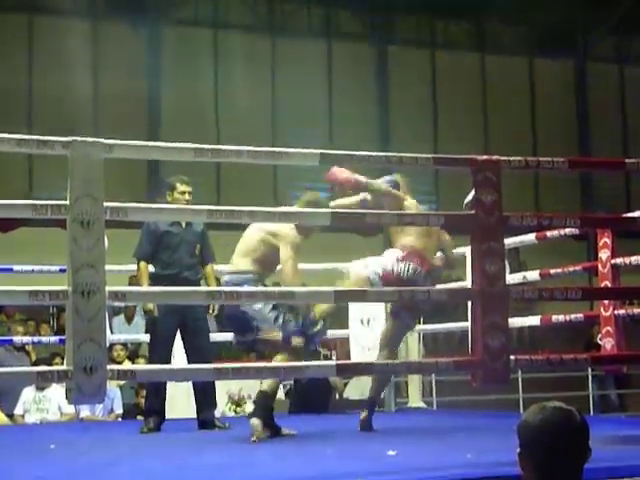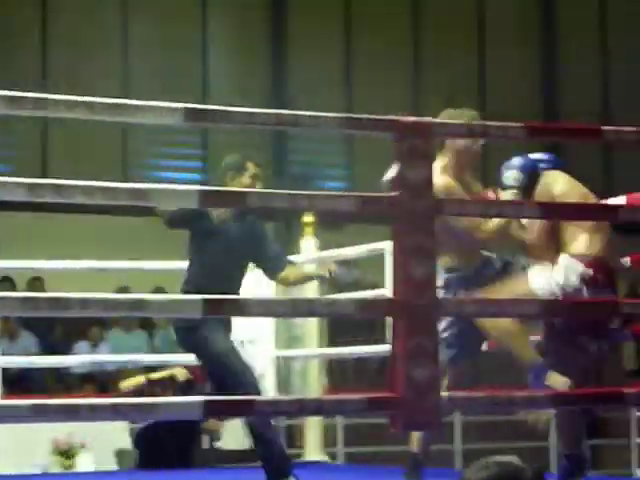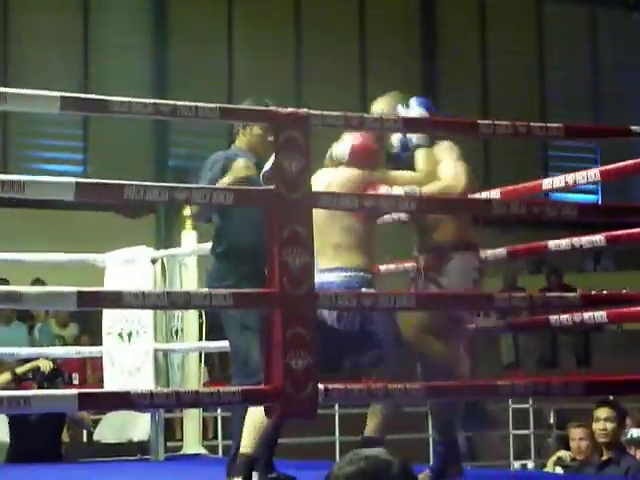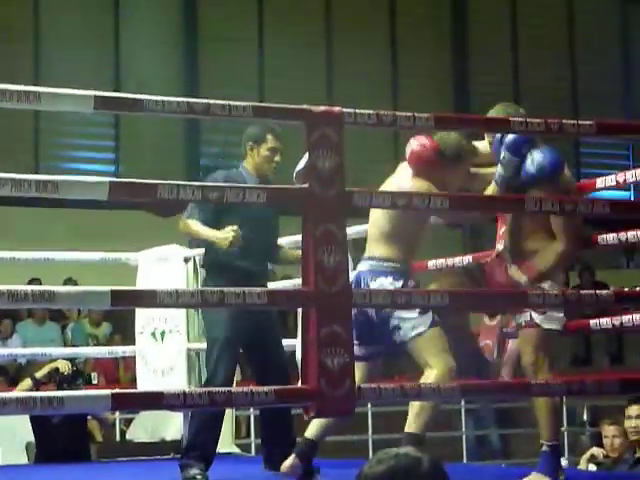
dt=1s
person 1, frame 1
left shoulder: (399, 201)
left elbow: (379, 190)
right elbow: (449, 256)
left hip: (404, 261)
right hip: (424, 280)
right knee: (389, 345)
right ankle: (369, 410)
person 1, frame 2
left shoulder: (548, 181)
right shoulder: (577, 195)
left elbow: (535, 238)
left hip: (576, 274)
right hip: (601, 288)
left knee: (485, 302)
right knee: (566, 375)
left ankle: (540, 372)
person 1, frame 3
left shoulder: (443, 150)
right shoulder: (401, 160)
left elbow: (457, 184)
left hip: (457, 262)
right hip: (431, 265)
left knee: (413, 329)
right knee: (434, 365)
person 1, frame 4
left shoulder: (550, 176)
right shoulder: (516, 164)
left elbow: (568, 242)
left wrist: (525, 276)
left hip: (538, 272)
right hip: (507, 262)
left knee: (535, 363)
person 2, frame 1
left shoulder: (198, 228)
right shoulder: (155, 225)
left elbow: (206, 264)
right elbow: (143, 262)
left knee: (202, 356)
right knee: (159, 358)
left ankle: (207, 416)
right ankle: (153, 416)
person 2, frame 2
left shoulder: (254, 226)
right shoulder: (208, 209)
left elbow: (282, 271)
right elbow: (168, 214)
left wrist: (317, 272)
left hip: (217, 316)
right hip: (197, 316)
left knee: (227, 392)
right knee: (244, 384)
person 2, frame 3
left shoulder: (265, 172)
right shoulder: (223, 161)
right elbow: (197, 214)
right wrist: (229, 181)
left hip: (258, 277)
right hip: (231, 278)
right knee: (251, 368)
person 2, frame 4
right shoulder: (223, 180)
right elbow: (188, 222)
right wrist: (216, 237)
left hip: (256, 290)
right hip: (223, 287)
left knee: (277, 373)
right knee: (220, 375)
person 3, frame 1
left shoulder: (278, 220)
right shoulder: (289, 234)
right elbow: (291, 283)
right wrist: (309, 322)
left hip: (236, 289)
right hip: (243, 289)
left knee: (273, 351)
right knee: (291, 348)
person 3, frame 2
left shoulder: (463, 174)
right shoulder: (437, 185)
right elbow: (481, 236)
left hip: (484, 270)
right hip: (459, 285)
right knee: (447, 385)
person 3, frame 3
left shoulder: (317, 178)
right shoulder: (365, 176)
right elbow: (423, 182)
left hip: (313, 287)
right hip: (353, 287)
right knee: (391, 370)
right ankle: (371, 449)
person 3, frame 4
left shoulder: (410, 169)
right shoulder: (416, 186)
left hip: (371, 278)
right hip: (387, 280)
left knee: (357, 380)
right knee: (441, 367)
left ankle: (299, 455)
right ankle: (409, 448)
